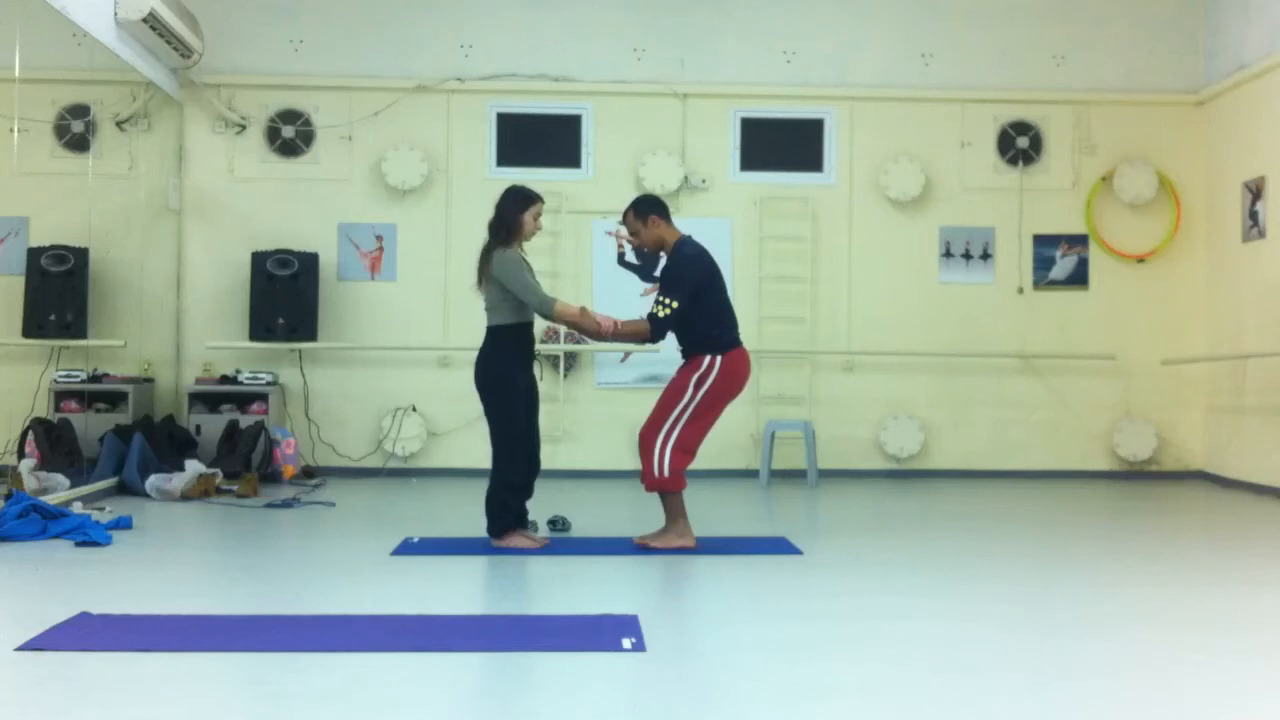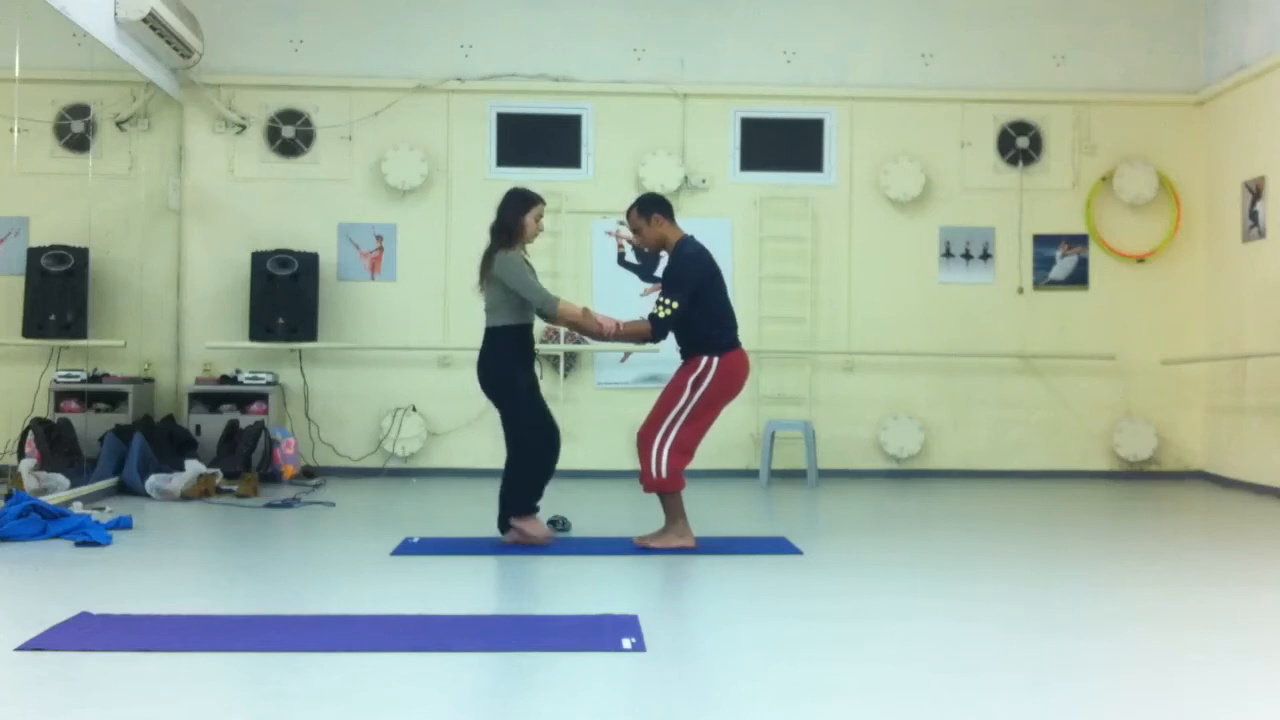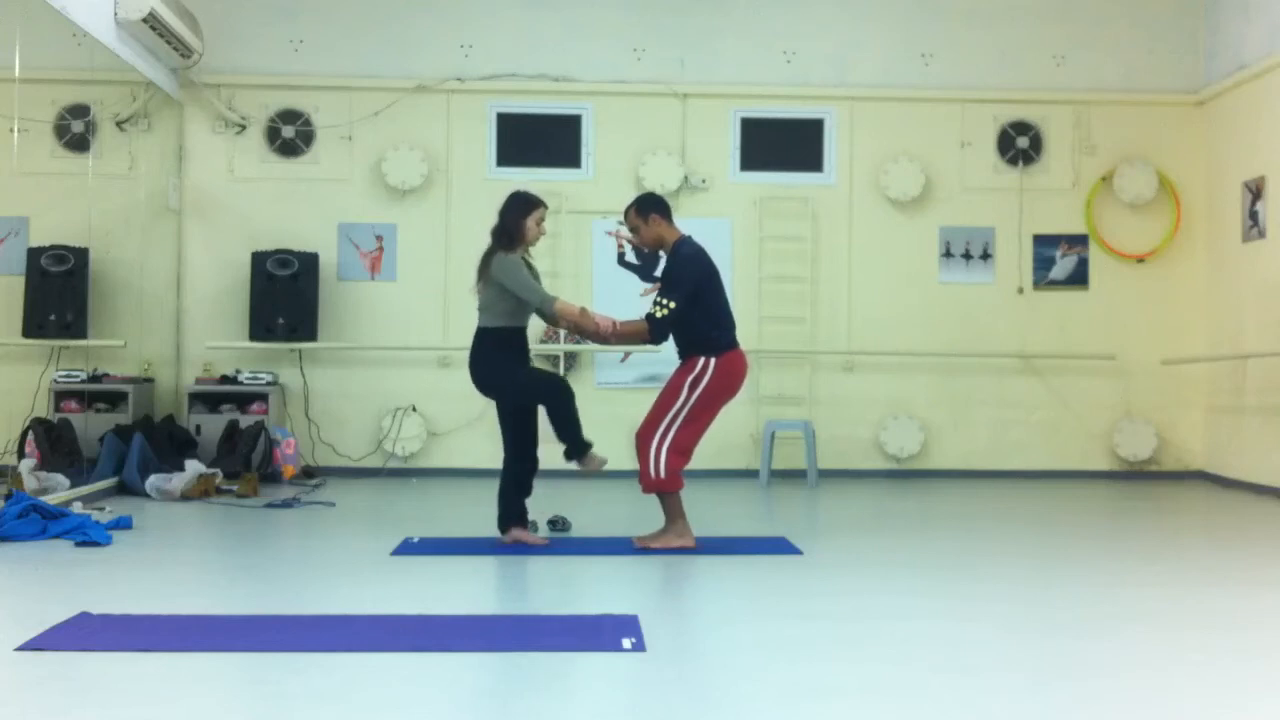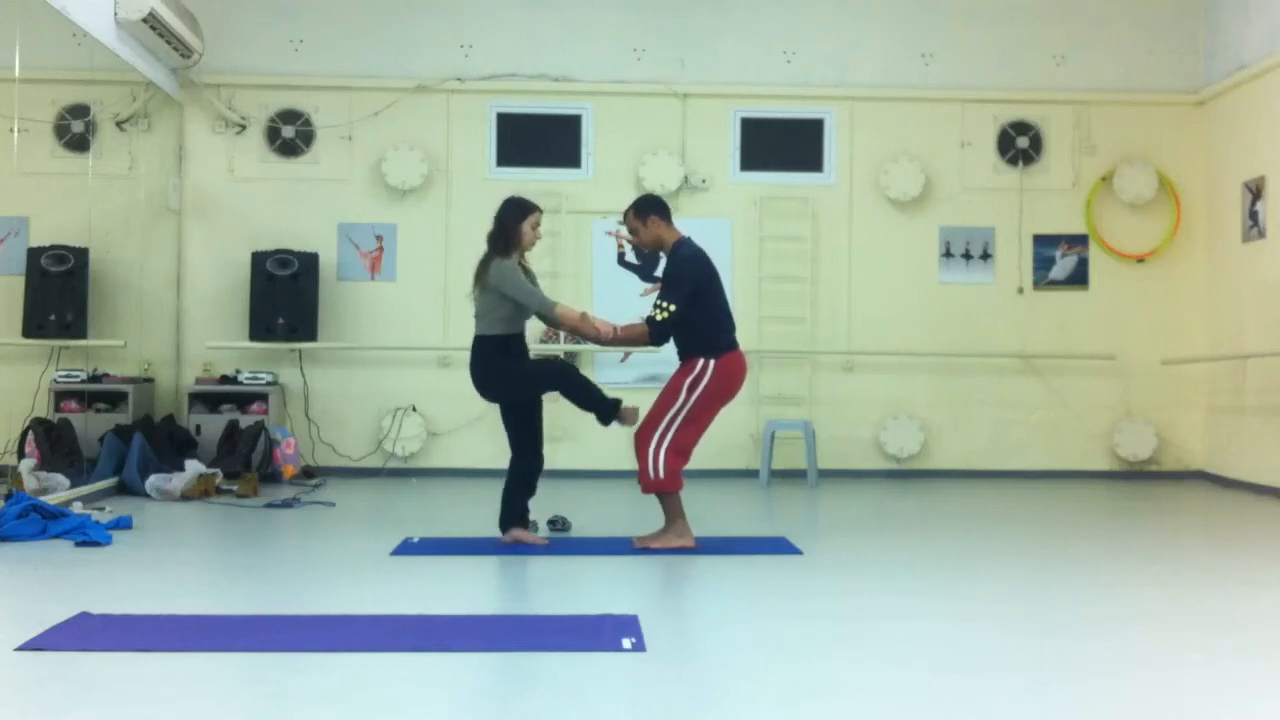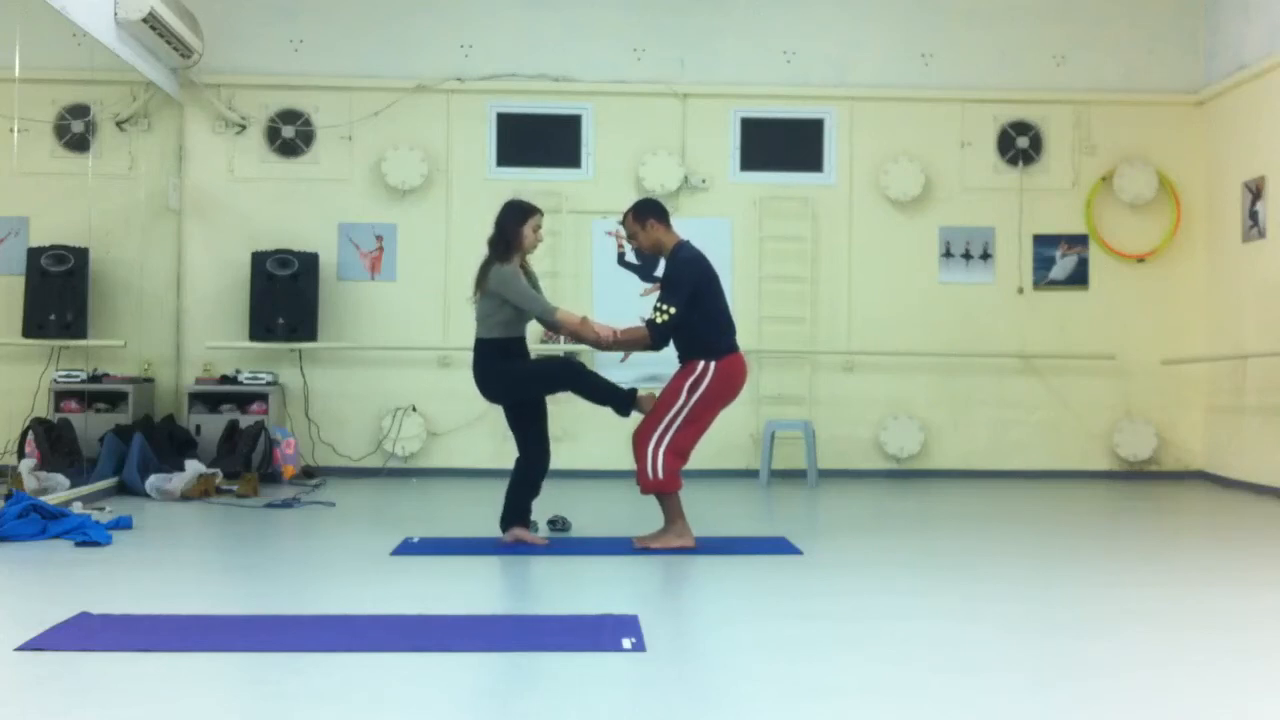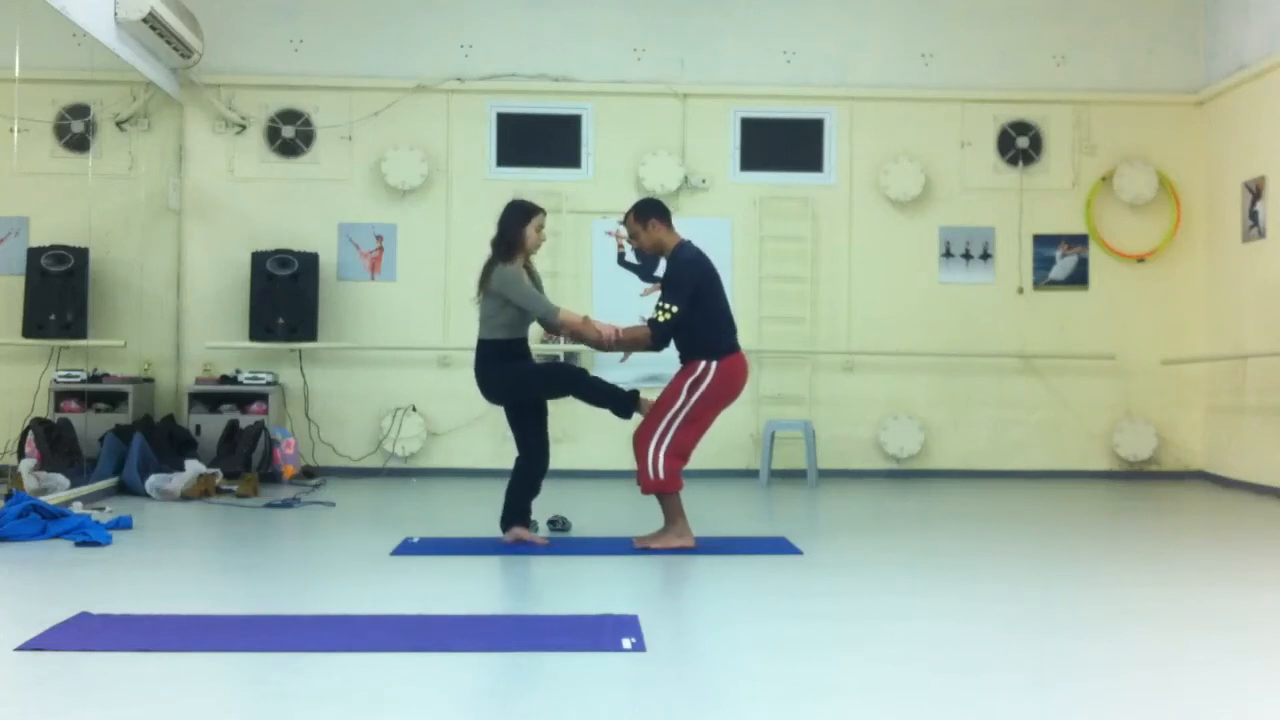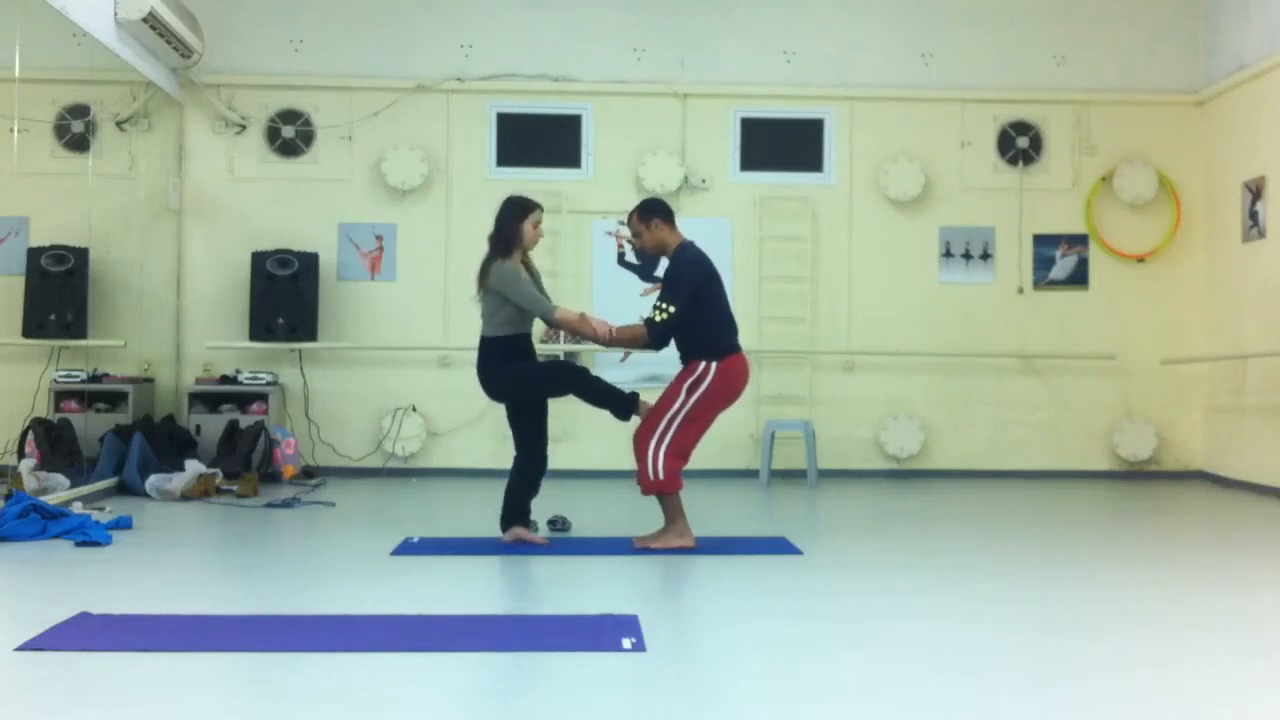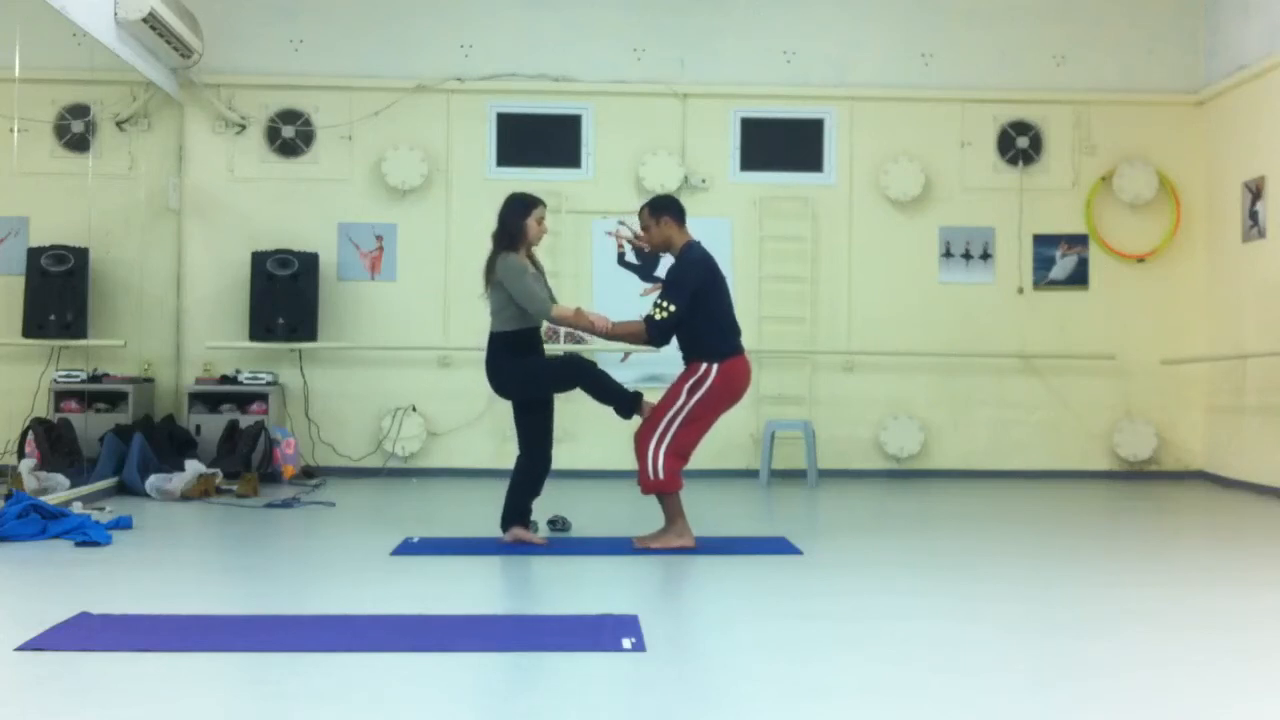
dt=0.4s
person 1, frame 1
left shoulder: (686, 259)
right shoulder: (683, 257)
left elbow: (657, 325)
right elbow: (659, 327)
left wrist: (607, 329)
right wrist: (613, 330)
left hip: (717, 364)
right hip: (710, 362)
left knee: (661, 441)
right knee: (658, 439)
left ankle: (680, 530)
right ankle: (675, 527)
person 1, frame 2
left shoulder: (687, 259)
right shoulder: (685, 257)
left elbow: (659, 325)
right elbow: (663, 326)
left wrist: (610, 329)
right wrist: (613, 330)
left hip: (715, 365)
right hip: (710, 363)
left knee: (658, 442)
right knee: (656, 440)
left ankle: (679, 530)
right ankle: (675, 527)
person 1, frame 3
left shoulder: (685, 259)
right shoulder: (684, 256)
left elbow: (657, 326)
right elbow: (660, 329)
left wrist: (608, 329)
right wrist: (611, 335)
left hip: (713, 365)
right hip: (710, 363)
left knee: (657, 442)
right knee: (656, 440)
left ankle: (679, 531)
right ankle: (674, 528)
person 1, frame 4
left shoulder: (684, 260)
right shoulder: (684, 257)
left elbow: (657, 329)
right elbow: (661, 331)
left wrist: (610, 333)
right wrist: (614, 337)
left hip: (712, 367)
right hip: (710, 364)
left knee: (656, 442)
right knee: (654, 441)
left ankle: (679, 531)
right ankle: (674, 528)
person 1, frame 5
left shoulder: (684, 263)
right shoulder: (684, 260)
left elbow: (657, 332)
right elbow: (661, 333)
left wrist: (608, 337)
right wrist: (613, 340)
left hip: (713, 369)
right hip: (709, 367)
left knee: (653, 442)
right knee: (654, 441)
left ankle: (678, 530)
right ankle: (675, 528)
person 1, frame 6
left shoulder: (685, 263)
right shoulder: (684, 260)
left elbow: (659, 331)
right elbow: (662, 334)
left wrist: (609, 336)
right wrist: (615, 340)
left hip: (714, 369)
right hip: (710, 366)
left knee: (655, 442)
right knee: (655, 442)
left ankle: (678, 531)
right ankle: (674, 528)
person 1, frame 7
left shoulder: (686, 264)
right shoulder: (687, 261)
left elbow: (656, 331)
right elbow: (661, 334)
left wrist: (606, 334)
right wrist: (612, 336)
left hip: (714, 370)
right hip: (715, 367)
left knee: (655, 442)
right knee: (654, 440)
left ankle: (679, 530)
right ankle: (675, 527)
person 1, frame 8
left shoulder: (689, 265)
right shoulder: (694, 260)
left elbow: (656, 329)
right elbow: (664, 331)
left wrist: (603, 328)
right wrist: (610, 329)
left hip: (717, 371)
right hip: (718, 369)
left knee: (655, 442)
right knee: (656, 440)
left ankle: (679, 530)
right ankle: (674, 527)
person 2, frame 1
left shoulder: (515, 258)
right shoulder: (502, 257)
left elbow: (539, 306)
right elbow: (540, 302)
left wrist: (585, 323)
right wrist: (589, 317)
left hip: (516, 360)
right hip: (500, 361)
left knee: (527, 447)
right knee: (511, 447)
left ankle: (515, 524)
right ankle: (502, 530)
person 2, frame 2
left shoulder: (518, 261)
right shoulder: (504, 260)
left elbow: (543, 310)
right elbow: (544, 300)
left wrist: (585, 324)
right wrist: (591, 317)
left hip: (516, 359)
right hip: (500, 360)
left knee: (524, 444)
right knee: (544, 435)
left ankle: (512, 524)
right ankle: (521, 512)
person 2, frame 3
left shoulder: (522, 263)
right shoulder: (502, 261)
left elbow: (545, 311)
right elbow: (543, 301)
left wrist: (586, 325)
right wrist: (588, 316)
left hip: (513, 356)
right hip: (491, 359)
left knee: (522, 447)
right knee: (555, 388)
left ankle: (512, 524)
right ankle: (579, 452)
person 2, frame 4
left shoulder: (521, 269)
right shoulder: (499, 267)
left elbow: (546, 315)
right elbow: (543, 305)
left wrist: (586, 329)
right wrist: (588, 321)
left hip: (513, 363)
right hip: (492, 365)
left knee: (529, 451)
right knee: (560, 372)
left ankle: (513, 524)
right ankle: (613, 412)
person 2, frame 5
left shoulder: (524, 272)
right shoulder: (499, 272)
left elbow: (548, 320)
right elbow: (543, 310)
left wrist: (586, 332)
right wrist: (589, 326)
left hip: (516, 364)
right hip: (494, 367)
left knee: (536, 452)
right knee: (567, 371)
left ankle: (514, 524)
right ankle: (632, 402)
person 2, frame 6
left shoulder: (528, 272)
right shoulder: (502, 272)
left elbow: (549, 322)
right elbow: (546, 310)
left wrist: (585, 333)
right wrist: (591, 325)
left hip: (518, 365)
right hip: (496, 368)
left knee: (535, 452)
right knee: (568, 377)
left ankle: (514, 524)
right ankle: (636, 404)
person 2, frame 7
left shoulder: (527, 268)
right shoulder: (501, 269)
left elbow: (548, 314)
right elbow: (544, 309)
left wrist: (586, 329)
right wrist: (588, 321)
left hip: (521, 362)
right hip: (499, 366)
left knee: (534, 451)
right knee: (569, 375)
left ankle: (514, 524)
right ankle: (637, 407)
person 2, frame 8
left shoulder: (531, 263)
right shoulder: (507, 263)
left elbow: (551, 310)
right elbow: (540, 308)
left wrist: (585, 321)
right wrist: (585, 316)
left hip: (528, 360)
right hip: (508, 362)
left knee: (537, 451)
right knee: (579, 368)
left ankle: (515, 524)
right ankle: (638, 406)
